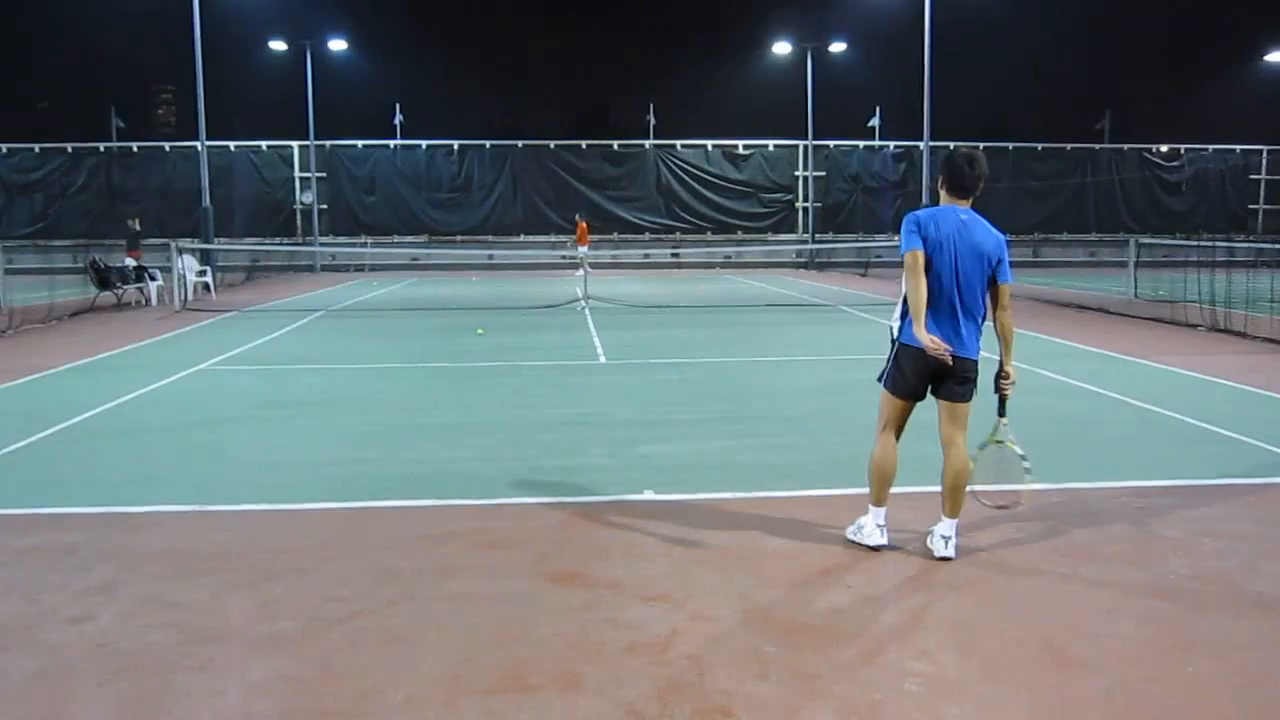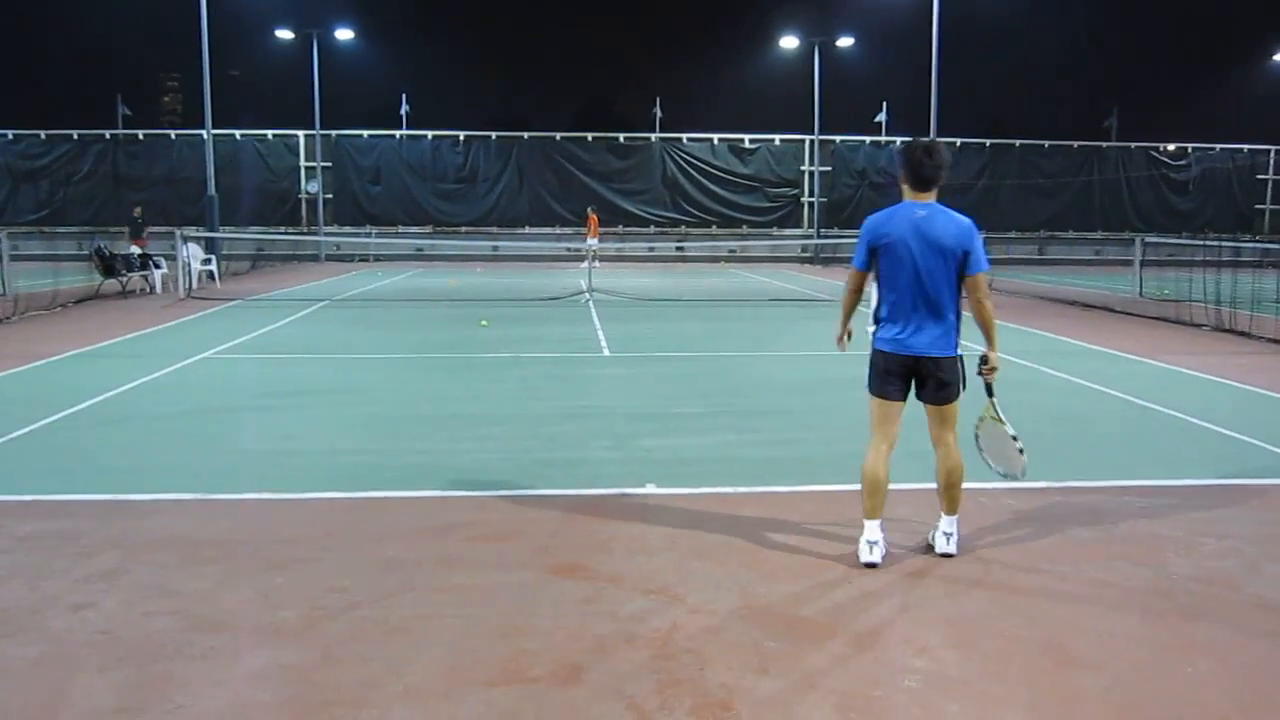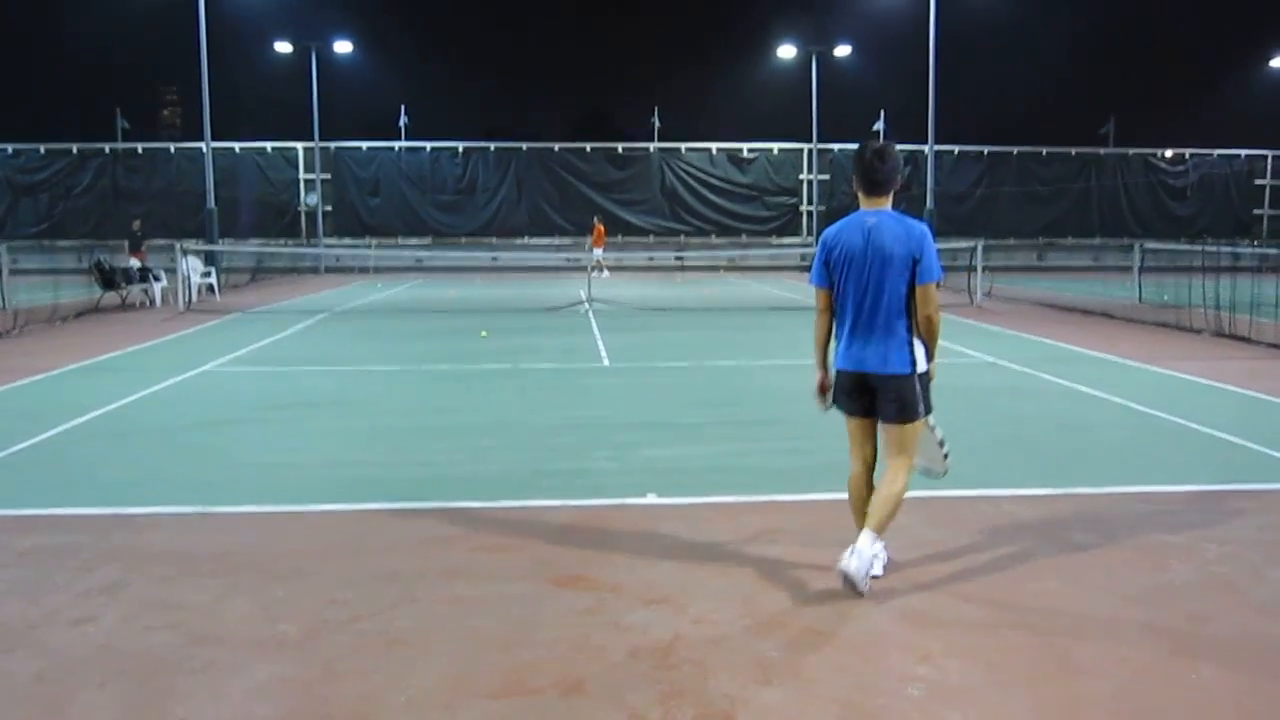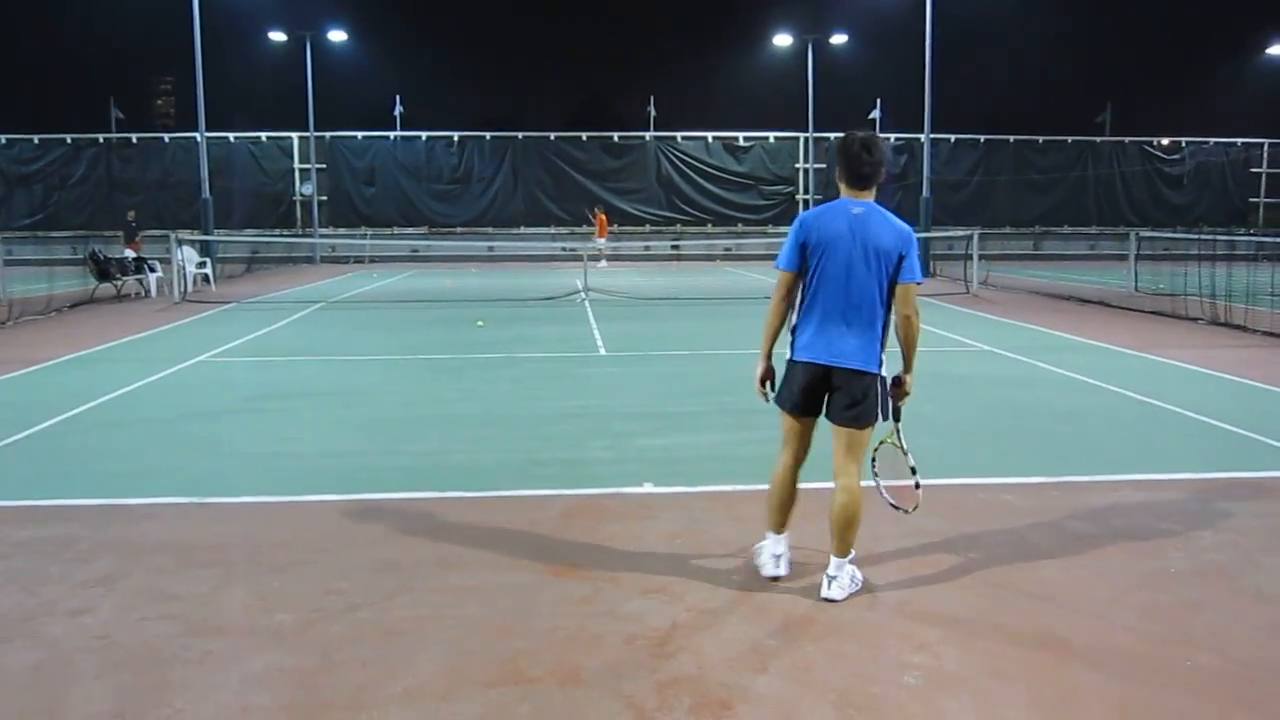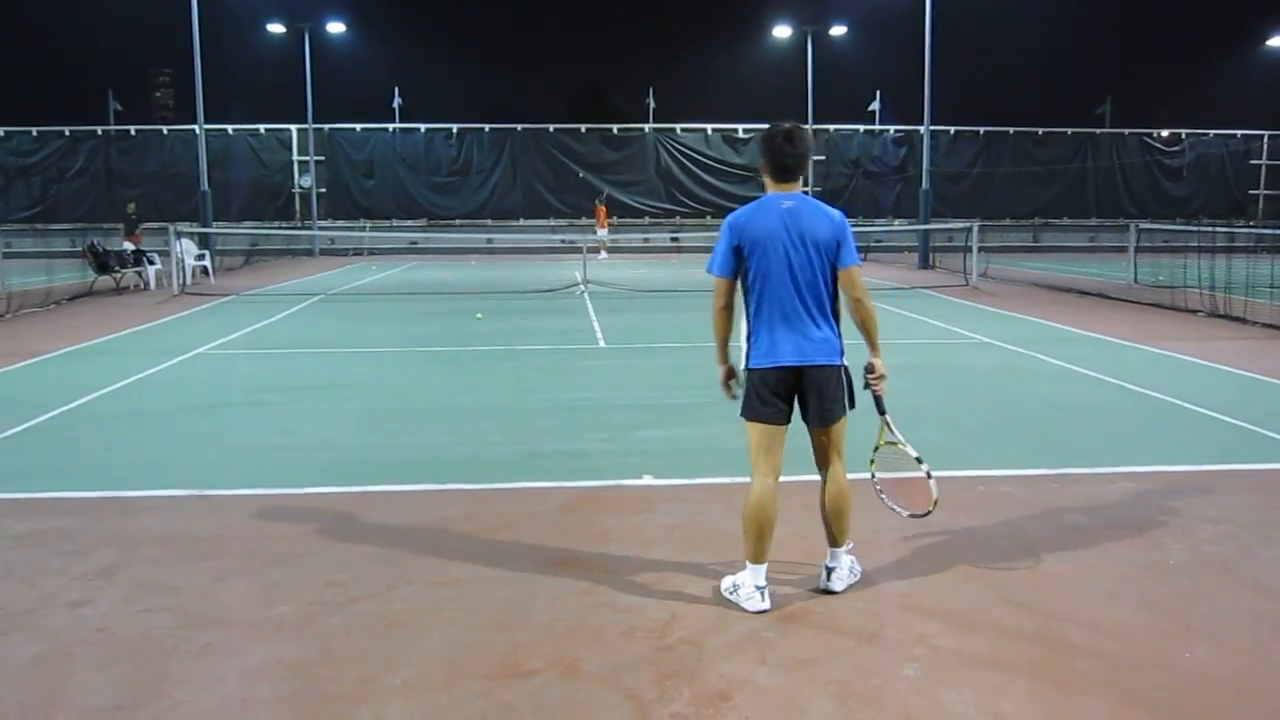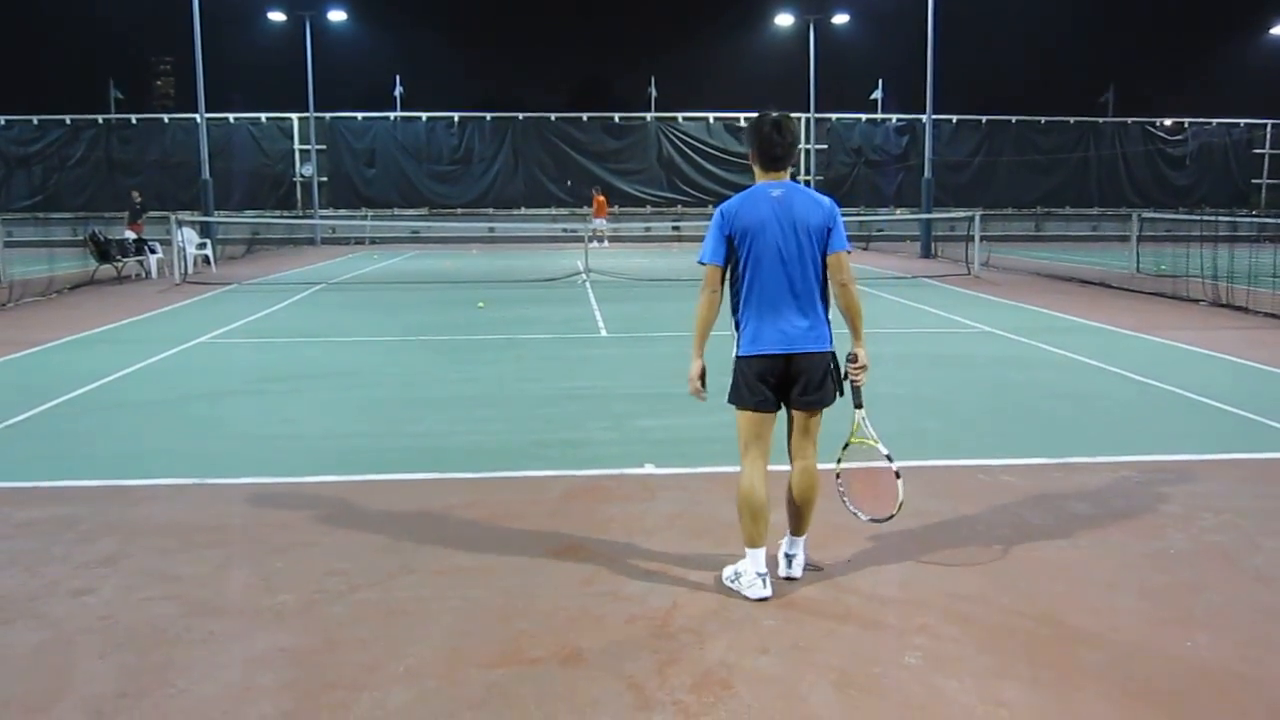
dt=0.5s
person 1, frame 1
left shoulder: (918, 221)
right shoulder: (994, 239)
left elbow: (915, 272)
right elbow: (1001, 307)
left wrist: (920, 329)
right wrist: (1007, 362)
left hip: (916, 346)
right hip: (963, 352)
left knee: (887, 433)
right knee: (955, 443)
left ankle: (875, 523)
right ankle: (946, 533)
person 1, frame 2
left shoulder: (876, 225)
right shoulder: (962, 228)
left elbow: (854, 288)
right elbow: (979, 297)
left wrist: (843, 323)
right wrist: (991, 347)
left hip: (890, 349)
right hip: (942, 350)
left knee: (880, 443)
right knee: (946, 443)
left ankle: (872, 538)
right ankle: (948, 531)
person 1, frame 3
left shoulder: (832, 237)
right shoulder: (916, 235)
left elbow: (823, 311)
right elbow: (927, 312)
left wrist: (822, 369)
right wrist: (929, 357)
left hip: (850, 366)
right hip: (900, 366)
left knee: (861, 460)
right knee: (898, 464)
left ankle: (867, 548)
right ankle: (863, 550)
person 1, frame 4
left shoulder: (808, 223)
right shoulder: (901, 235)
left elbow: (782, 298)
right elbow: (906, 313)
left wrist: (765, 356)
right wrist: (907, 370)
left hip: (806, 358)
right hip: (860, 366)
left knee: (790, 456)
right knee: (847, 471)
left ankle: (774, 549)
right ankle: (839, 572)
person 1, frame 5
left shoulder: (738, 223)
right shoulder: (833, 222)
left elbow: (722, 303)
right elbow: (856, 295)
left wrist: (723, 359)
right wrist: (875, 352)
left hip: (766, 363)
right hip: (823, 360)
left knee: (764, 475)
right knee: (832, 467)
left ankle: (754, 582)
right ankle: (838, 564)
person 1, frame 6
left shoulder: (730, 212)
right shoulder: (824, 208)
left elbow: (711, 291)
right elbow: (842, 282)
left wrist: (698, 355)
right wrist: (858, 342)
left hip: (756, 350)
right hip: (813, 350)
left knee: (754, 461)
right knee: (804, 454)
left ankle: (754, 567)
right ankle: (793, 552)
